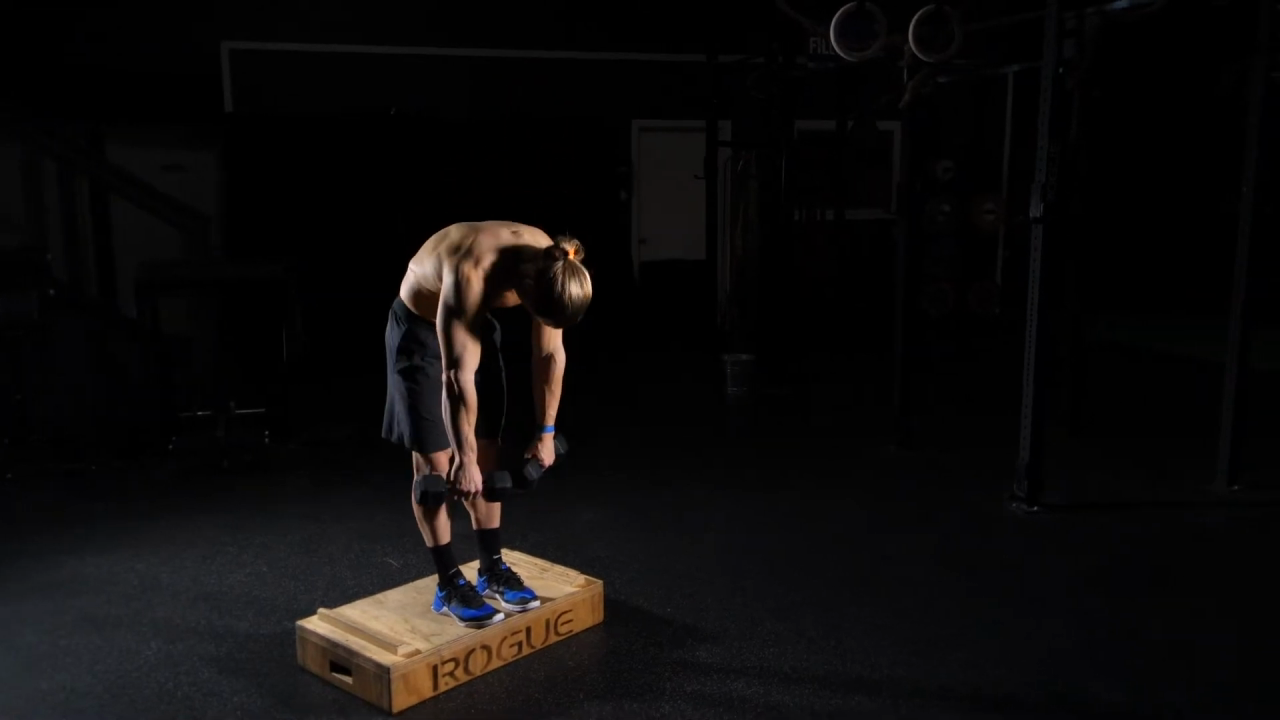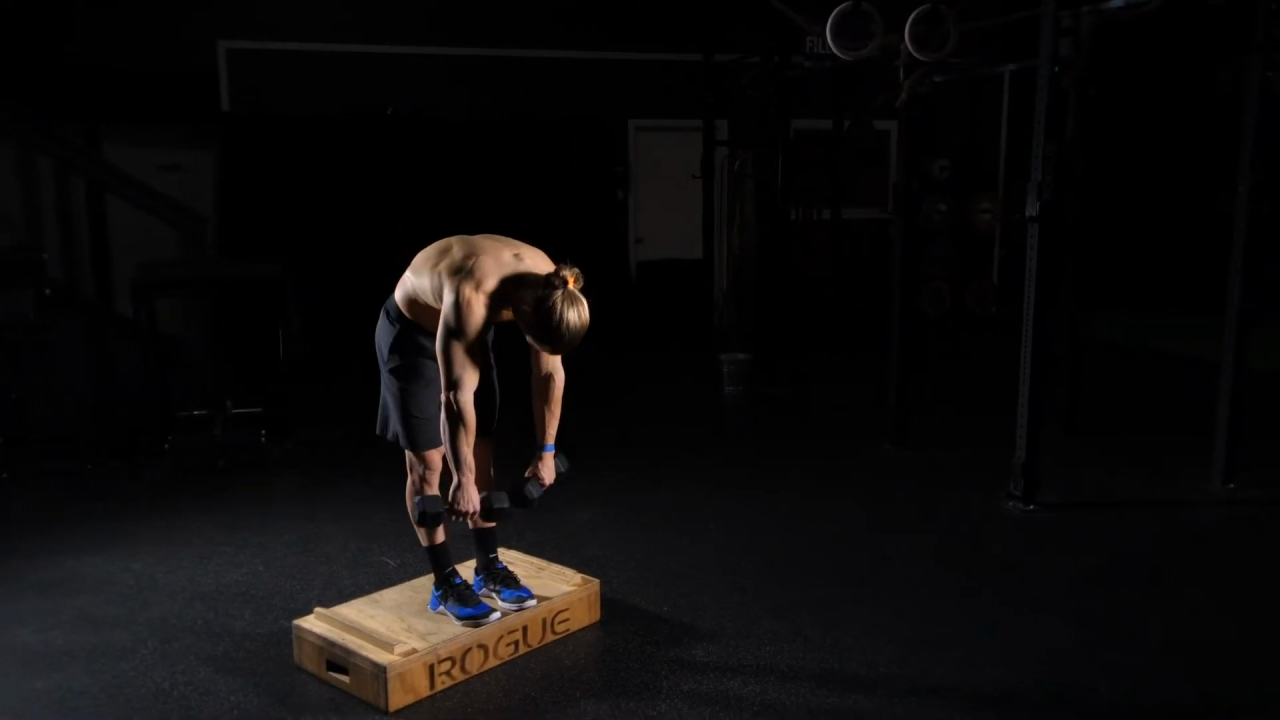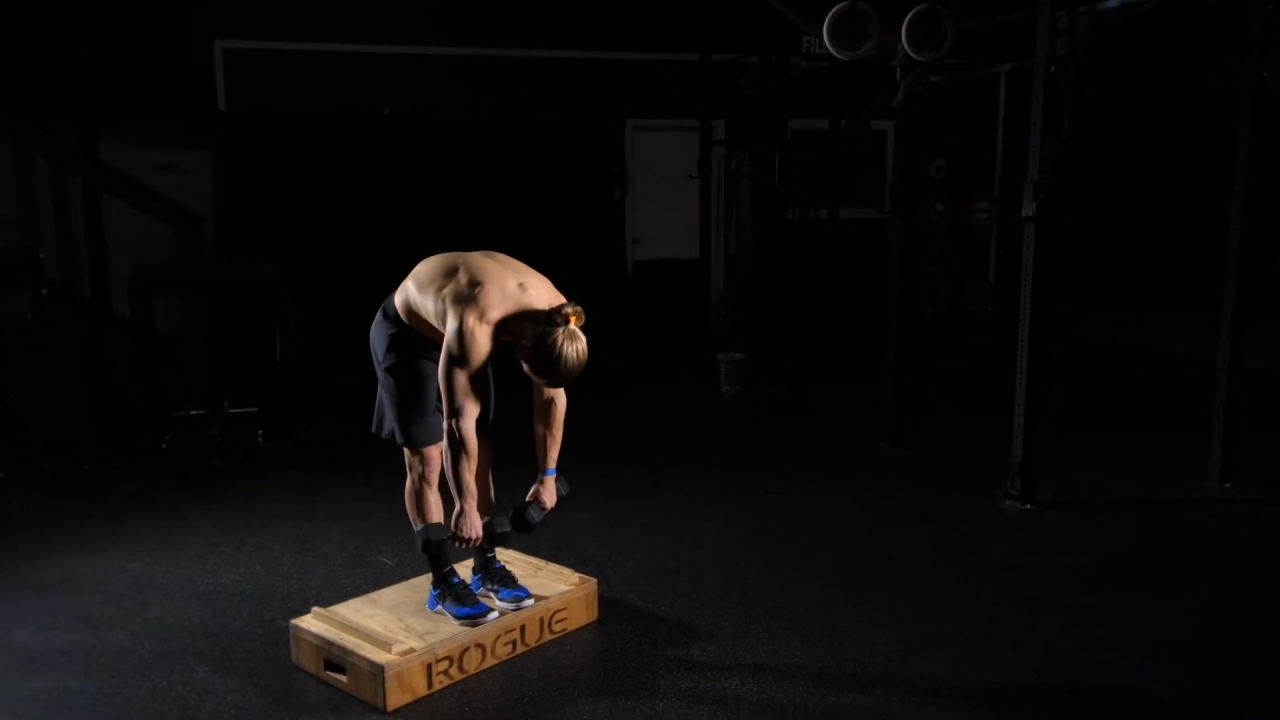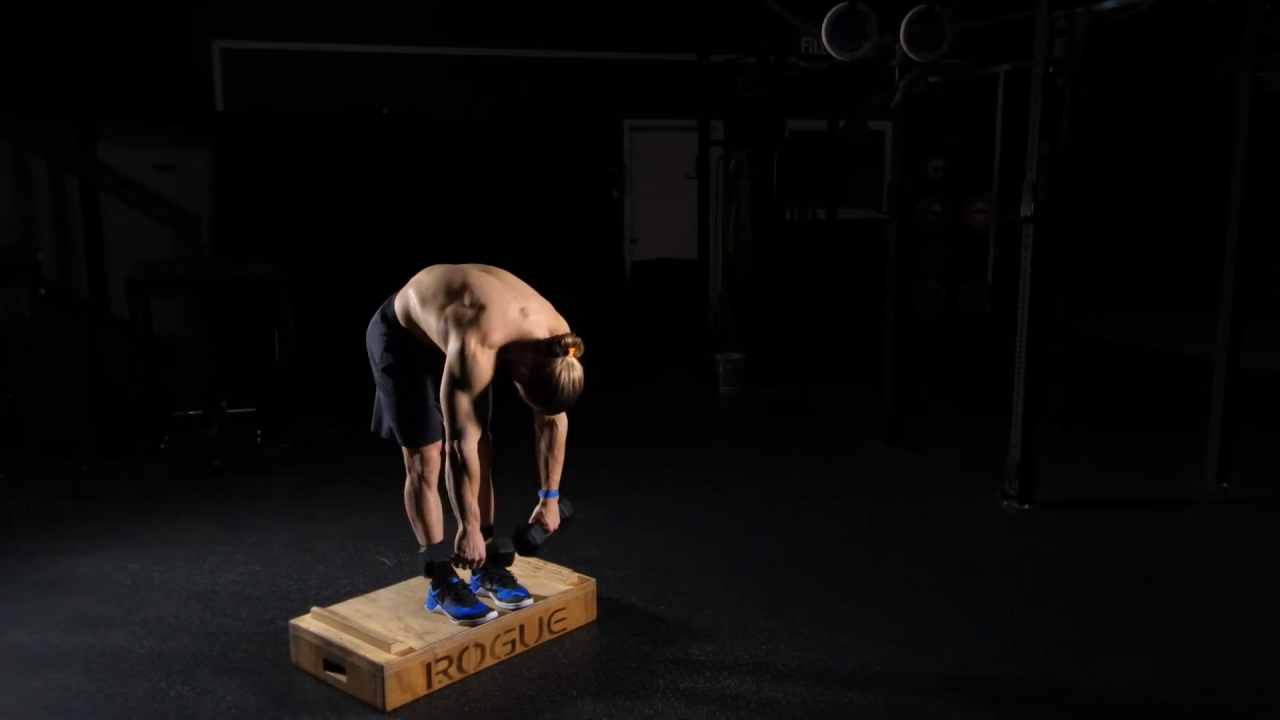
dt=0.3s
person 1, frame 1
left shoulder: (550, 268)
right shoulder: (473, 274)
left elbow: (550, 355)
right elbow: (458, 376)
left wrist: (546, 432)
right wrist: (463, 458)
left hip: (475, 328)
right hip: (419, 330)
left knee: (488, 455)
right knee: (435, 461)
left ankle: (492, 569)
right ankle: (449, 585)
person 1, frame 2
left shoulder: (553, 292)
right shoulder: (472, 296)
left elbow: (550, 372)
right elbow: (457, 396)
left wrist: (546, 451)
right wrist: (462, 480)
left hip: (465, 331)
right hip: (410, 332)
left knee: (481, 454)
right knee: (428, 462)
left ankle: (489, 569)
right ankle: (445, 584)
person 1, frame 3
left shoulder: (554, 316)
right shoulder: (476, 325)
left elbow: (552, 396)
right elbow: (458, 421)
left wrist: (547, 475)
right wrist: (466, 508)
left hip: (455, 335)
right hip: (406, 335)
left knee: (480, 452)
right knee: (427, 460)
left ankle: (486, 567)
right ankle: (443, 584)
person 1, frame 4
left shoulder: (558, 335)
right shoulder: (477, 344)
left elbow: (553, 419)
right elbow: (460, 444)
left wrist: (549, 496)
right wrist: (469, 528)
left hip: (448, 332)
right hip: (401, 335)
left knee: (483, 449)
right knee: (426, 461)
left ankle: (486, 568)
right ankle: (443, 585)
